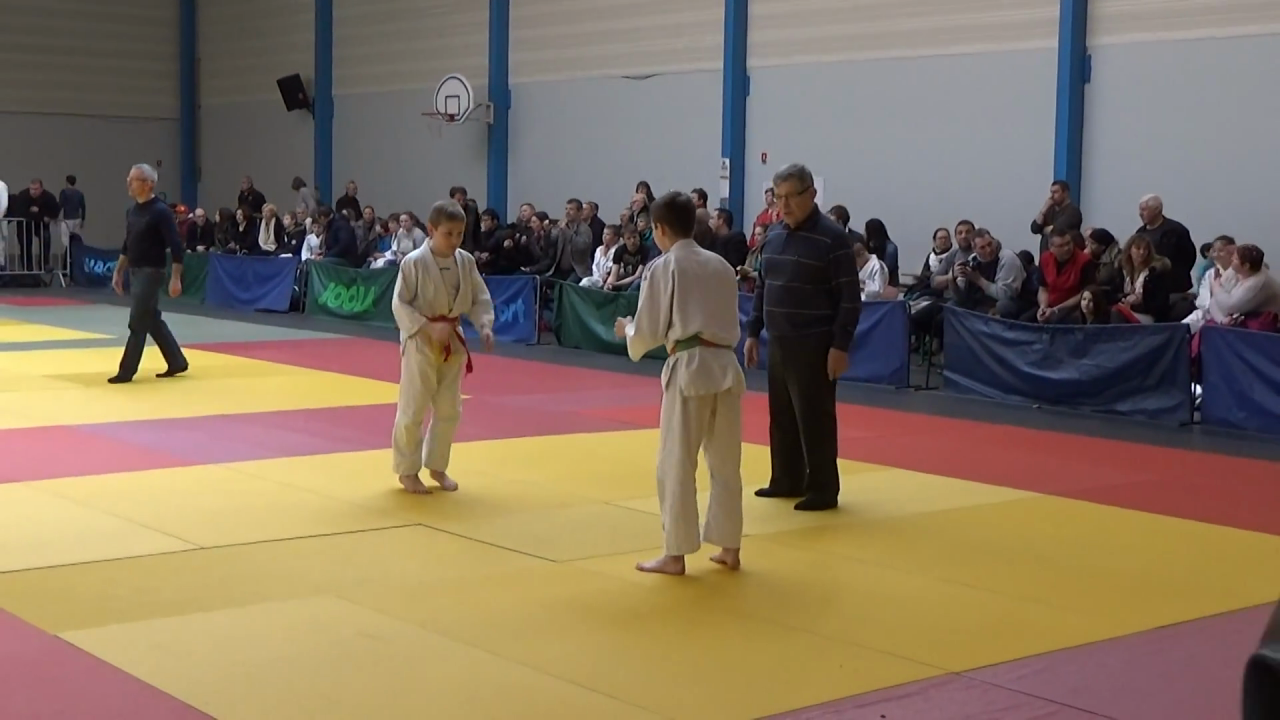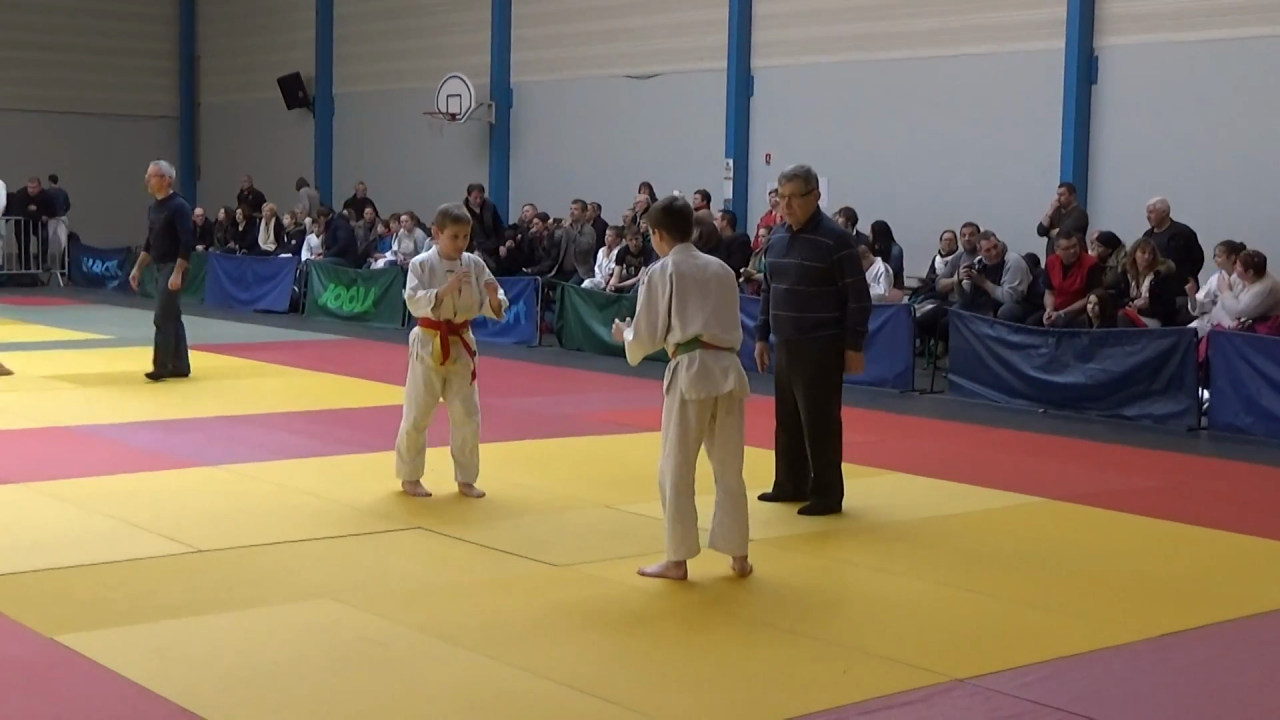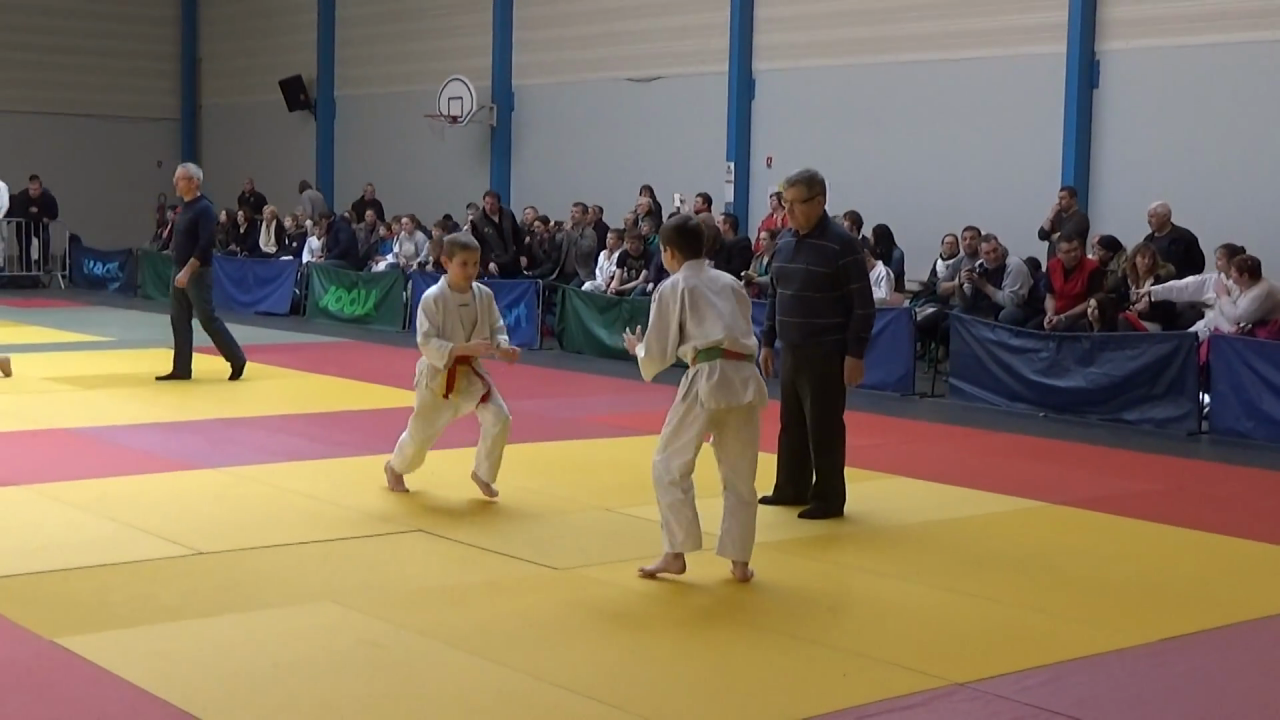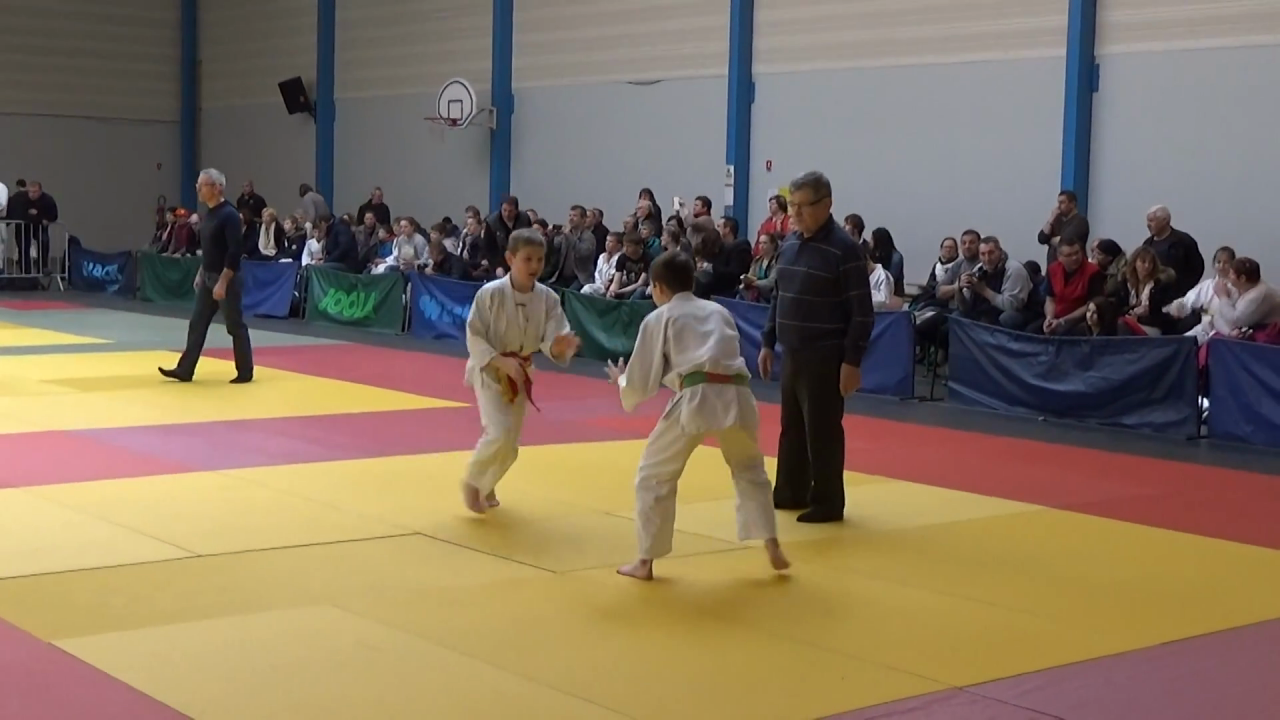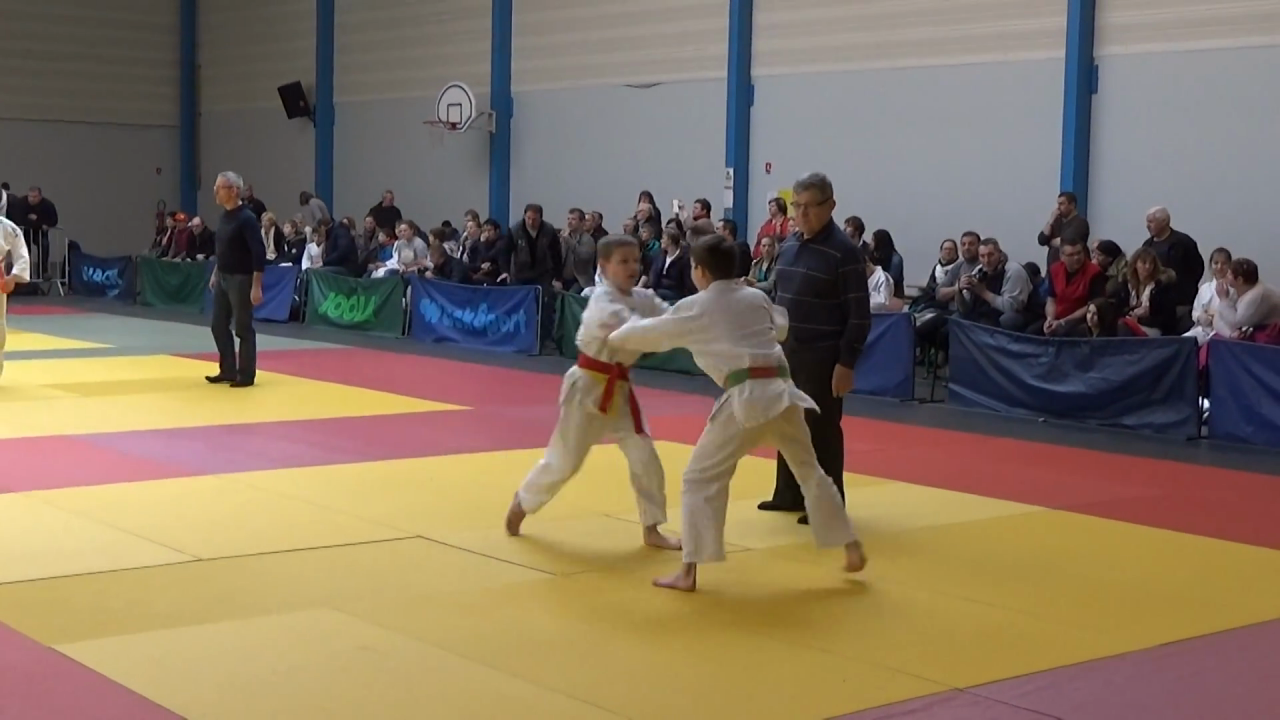
dt=0.3s
person 1, frame 1
left shoulder: (662, 267)
right shoulder: (721, 265)
left elbow: (649, 332)
left wrist: (627, 329)
left hip: (689, 368)
right hip: (725, 365)
left knee: (676, 464)
right knee: (725, 463)
left ankle: (675, 555)
right ankle: (730, 547)
person 1, frame 2
left shoulder: (660, 272)
right shoulder: (721, 269)
left elbow: (647, 337)
left wrist: (625, 335)
left hip: (690, 371)
right hip: (728, 369)
left knee: (676, 469)
right knee: (729, 468)
left ankle: (677, 559)
right ankle: (739, 556)
person 1, frame 3
left shoulder: (671, 288)
right shoulder: (731, 283)
left elbow: (657, 355)
left wrist: (637, 348)
left hip: (708, 379)
right hip: (746, 377)
left knee: (670, 466)
right knee: (740, 475)
left ankle: (676, 553)
right ankle: (740, 561)
person 1, frame 4
left shoulder: (657, 320)
right shoulder: (720, 312)
left elbow: (641, 386)
left wrist: (622, 381)
left hip: (696, 400)
right hip: (737, 398)
left knee: (655, 475)
right knee: (750, 470)
left ankle: (645, 560)
right ankle: (771, 544)
person 1, frame 5
left shoulder: (695, 307)
right shoulder: (757, 297)
left elbow: (649, 331)
right elbow: (781, 329)
left wrist: (614, 337)
left hip: (745, 398)
right hip: (782, 391)
left knee: (702, 478)
right knee: (810, 471)
left ankle: (688, 570)
right ankle: (851, 547)
person 2, frame 1
left shoulder: (832, 237)
right shoulder: (774, 234)
left elbow: (850, 298)
right elbow: (762, 288)
left wrist: (840, 345)
right wrist: (752, 332)
left hip: (813, 344)
right hip: (779, 342)
left knee: (814, 418)
right knee: (781, 416)
left ankle: (823, 490)
right ankle: (787, 480)
person 2, frame 2
left shoulder: (835, 238)
right shoulder: (778, 237)
left elbow: (858, 297)
right elbow: (768, 291)
left wrist: (854, 345)
right wrist: (762, 336)
left hip: (820, 347)
right hip: (785, 345)
left knee: (819, 422)
right knee: (787, 420)
left ankle: (828, 495)
right ankle: (790, 485)
person 2, frame 3
left shoulder: (842, 244)
right shoulder: (785, 242)
left elbow: (863, 305)
right elbow: (774, 296)
left wrist: (855, 353)
right wrist: (767, 342)
left hip: (826, 352)
right hip: (792, 350)
left knee: (824, 426)
right knee: (791, 423)
left ankle: (829, 498)
right ankle: (791, 488)
person 2, frame 4
left shoulder: (844, 249)
right shoulder: (790, 244)
left elbow: (862, 312)
left wrist: (852, 361)
right wrist: (768, 342)
left hip: (825, 357)
right hip: (792, 353)
left knee: (822, 430)
right knee: (791, 427)
left ankle: (828, 502)
right ankle: (790, 492)
person 2, frame 5
left shoulder: (844, 251)
right shoulder: (789, 246)
left elbow: (859, 315)
left wrist: (846, 363)
left hip: (822, 358)
right hip: (790, 354)
left knee: (822, 431)
right ankle: (790, 494)
person 3, frame 1
left shoulder: (465, 261)
right shoulder: (414, 262)
left elbow: (480, 299)
right elbow: (400, 304)
left wrist: (485, 327)
right wrist: (429, 329)
left hip: (452, 341)
right hip: (421, 342)
left knee: (449, 410)
right knee: (413, 410)
left ankle: (436, 467)
right ankle: (408, 472)
person 3, frame 2
left shoulder: (475, 264)
right shoulder: (421, 264)
left elbow: (494, 304)
right elbow: (414, 301)
left wrist: (495, 301)
right wrist: (445, 290)
left hip: (461, 345)
right hip: (428, 346)
left knee: (467, 416)
right knee: (417, 416)
left ankle: (465, 478)
right ankle: (410, 476)
person 3, frame 3
left shoulder: (484, 295)
right shoulder: (433, 298)
left elbow: (496, 329)
right elbow: (427, 344)
left wrist: (503, 347)
right wrist: (465, 348)
left hip: (471, 372)
right hip: (437, 373)
left knee: (500, 420)
right knee: (420, 435)
left ankle: (482, 474)
right ankle: (395, 468)
person 3, frame 4
left shoulder: (548, 298)
right shoulder: (491, 293)
left elbow: (552, 343)
right elbow: (474, 337)
left wrist: (564, 343)
right wrist: (502, 364)
left hip: (519, 374)
right hip: (488, 370)
left knee: (508, 446)
right knee: (500, 435)
left ankle: (486, 485)
right ankle: (472, 481)
person 3, frame 5
left shoulder: (644, 298)
right shoulder: (604, 301)
left hip: (618, 389)
right hip: (587, 387)
left knee: (645, 459)
right knee: (563, 461)
left ankle: (651, 528)
right ankle: (522, 503)
person 4, frame 1
left shoulder: (160, 211)
right shoulder: (132, 210)
left elbow: (176, 245)
left wrist: (175, 278)
right wrist: (118, 272)
left hip: (151, 273)
right hip: (135, 272)
left knee: (137, 322)
right knee: (153, 320)
left ankle: (126, 371)
right ankle: (177, 362)
person 4, frame 2
left shoulder: (179, 206)
right shoulder: (155, 206)
left elbow: (188, 242)
left wrist: (178, 273)
right wrist: (138, 267)
left hip: (172, 270)
right hip: (161, 269)
left knee: (164, 316)
right knee: (171, 316)
left ankle: (164, 366)
right ankle: (180, 366)
person 4, frame 3
left shoulder: (204, 209)
right shoulder: (183, 208)
left elbow: (205, 245)
left wrist: (187, 272)
right wrist: (177, 272)
left hip: (198, 273)
right hip: (181, 272)
left knee: (208, 319)
right knee: (179, 320)
left ankle: (237, 360)
right ankle: (181, 369)
person 4, frame 4
left shoulder: (229, 215)
right shoulder: (209, 214)
left elbow: (235, 252)
left wrist: (223, 282)
right wrist: (200, 274)
left hip: (226, 278)
right hip: (209, 277)
left knee: (235, 325)
right knee: (198, 323)
left ankle: (245, 372)
right ankle: (185, 369)
person 4, frame 5
left shoulder: (246, 218)
right shoulder: (224, 217)
left elbow: (259, 254)
left wrist: (256, 286)
right wrist: (215, 274)
left hip: (241, 280)
right hip: (223, 279)
left knee: (243, 329)
right knee: (218, 326)
left ankle: (246, 375)
right ankle: (228, 371)
